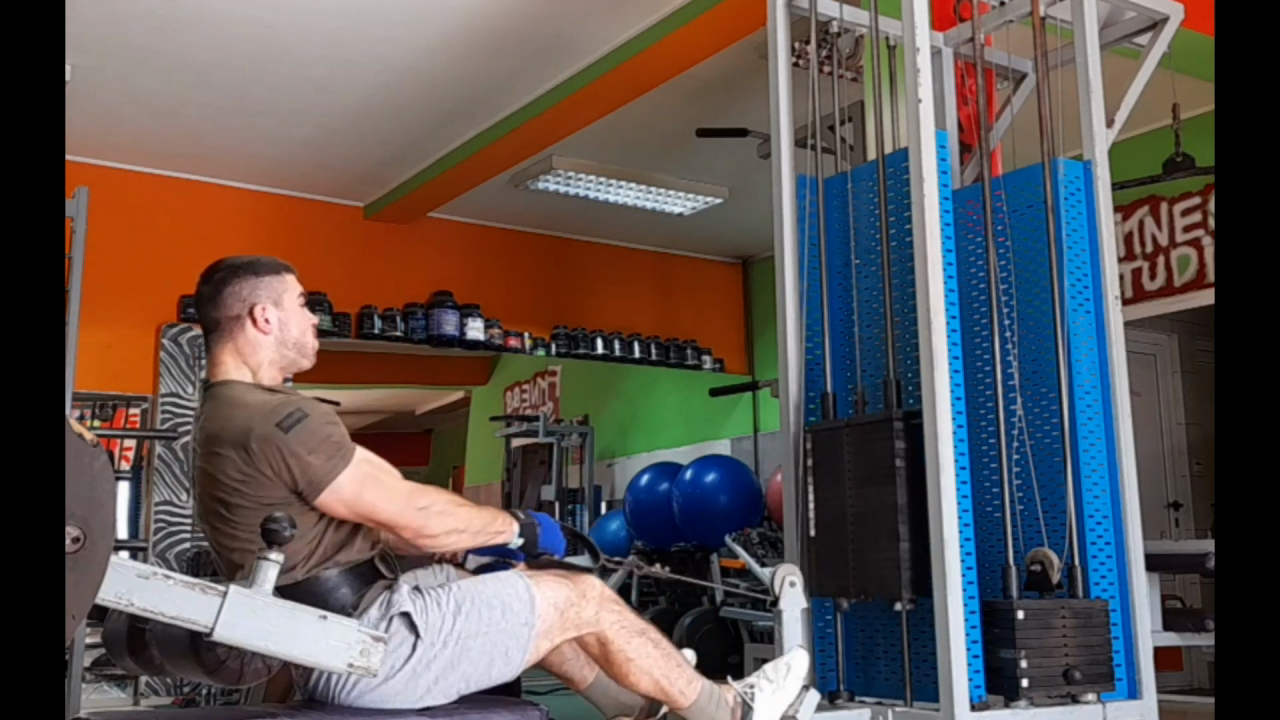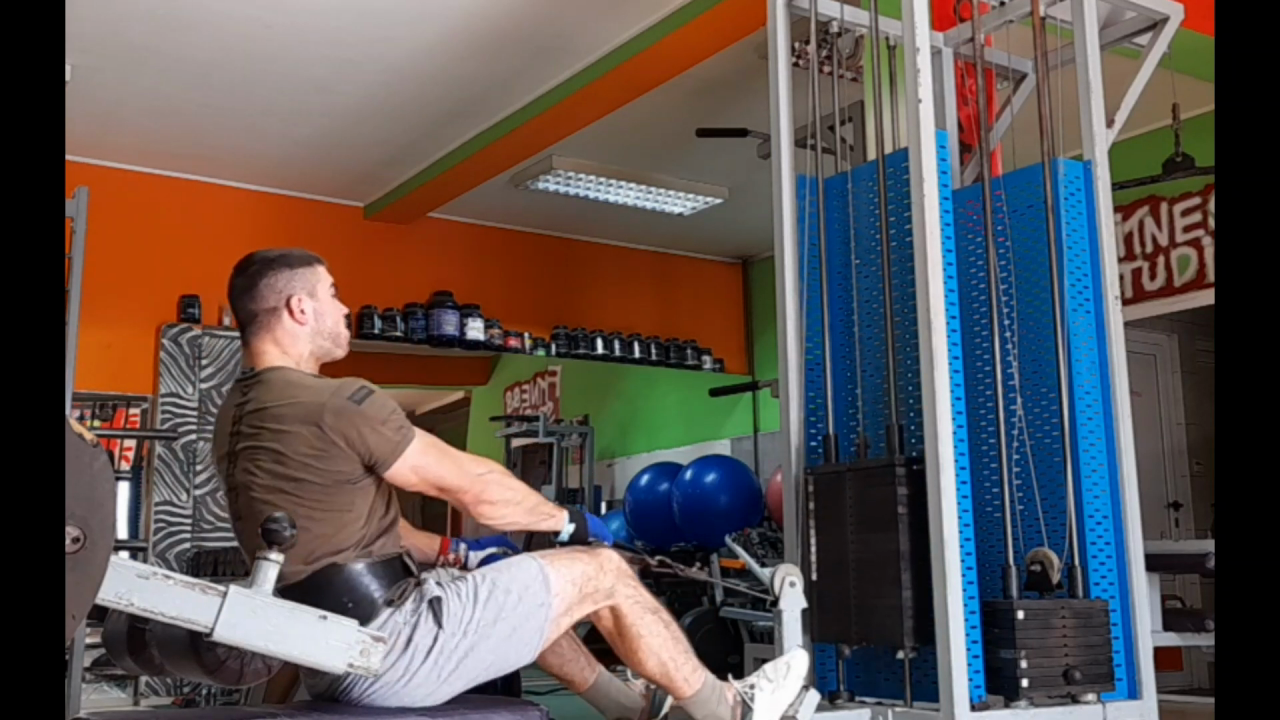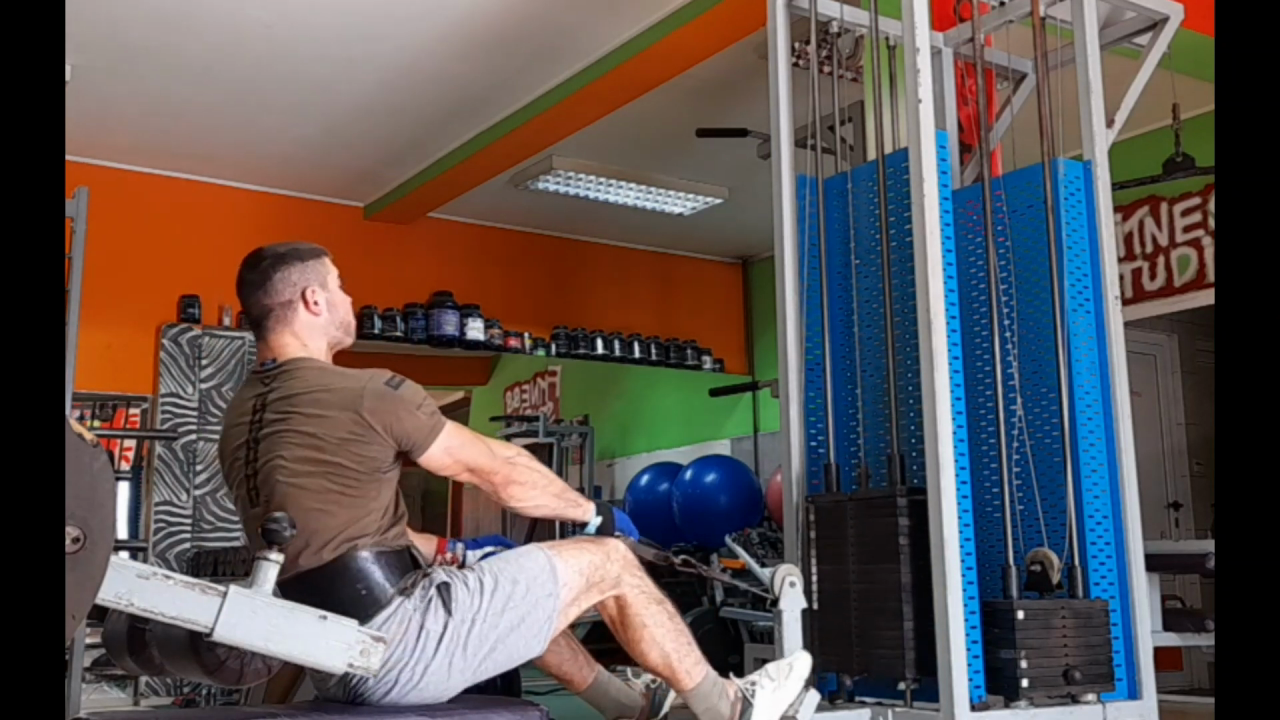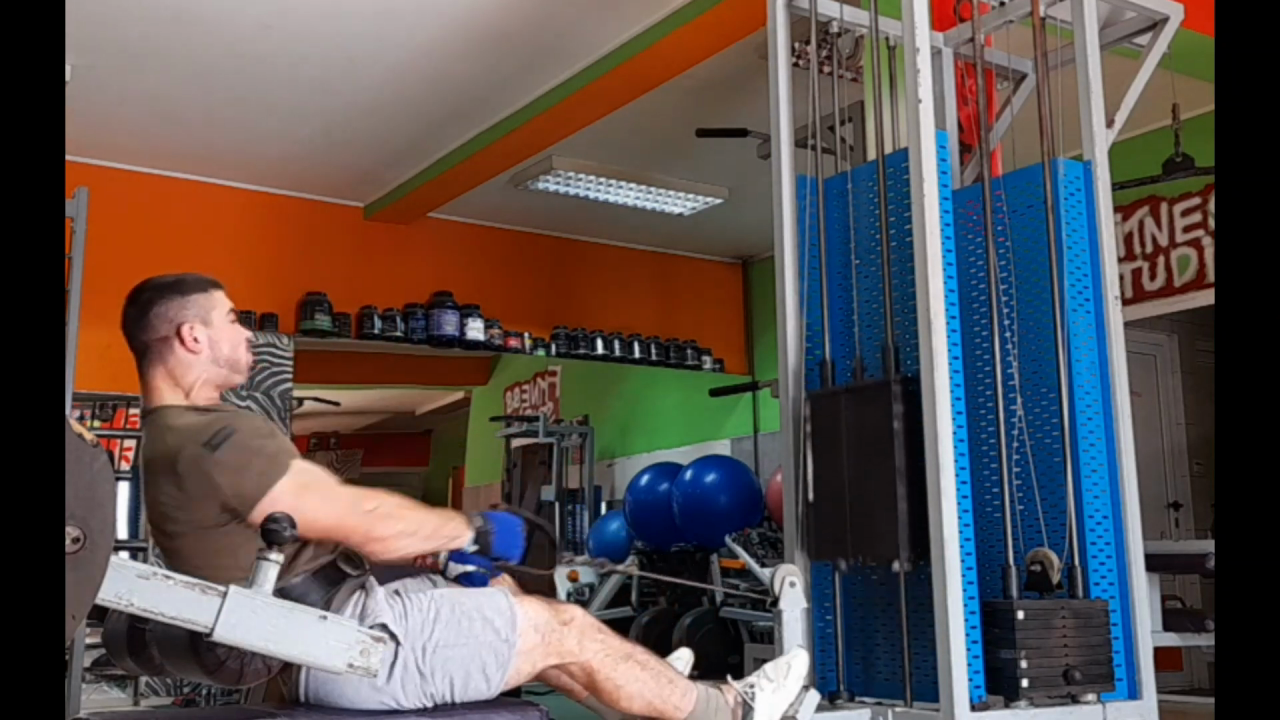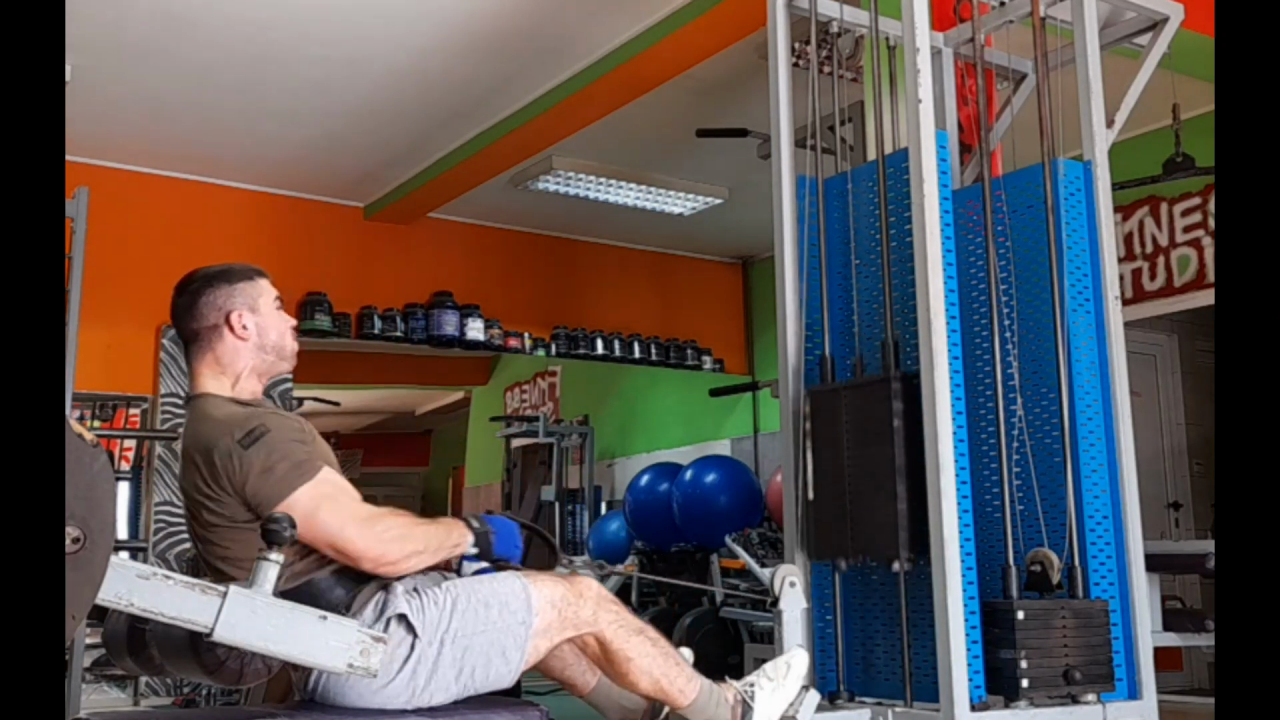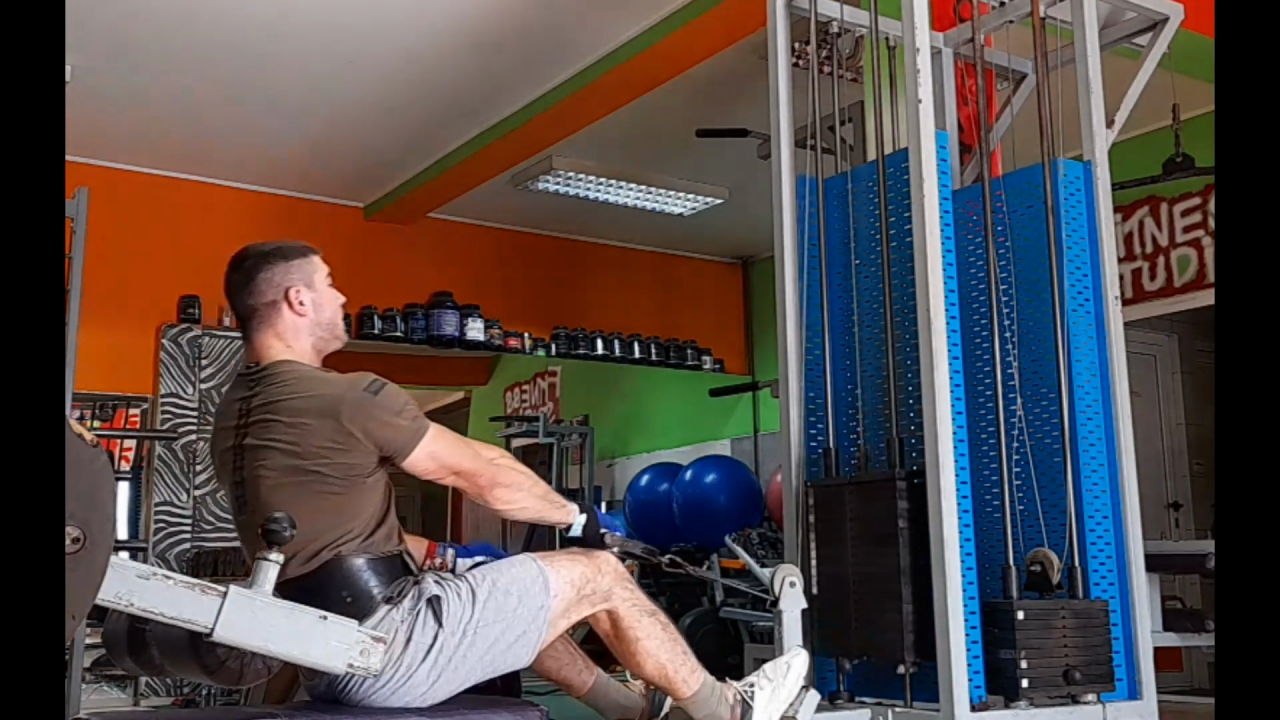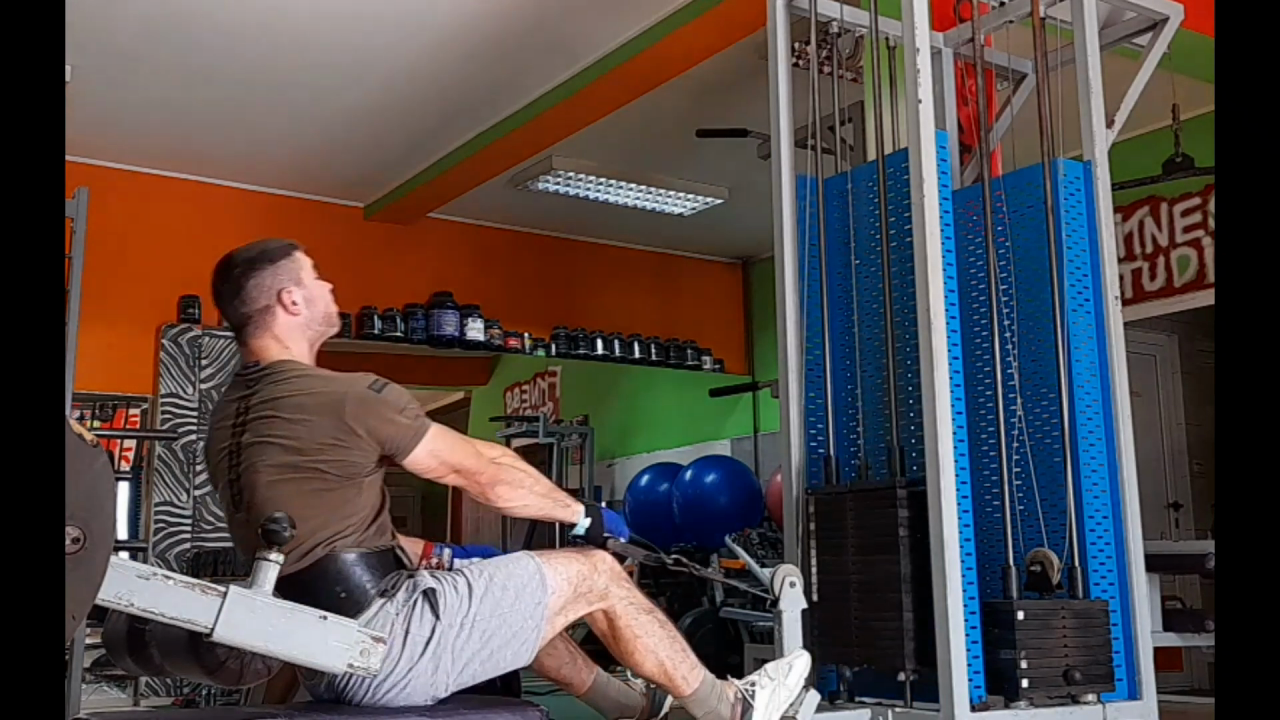
dt=0.4s
person 1, frame 1
left shoulder: (236, 412)
right shoulder: (273, 421)
left elbow: (376, 508)
right elbow: (415, 517)
left wrist: (483, 538)
right wrist: (517, 526)
left knee: (513, 584)
right knee: (583, 599)
person 1, frame 2
left shoulder: (241, 415)
right shoulder: (337, 404)
right elbow: (472, 486)
left wrist: (453, 552)
right wrist: (568, 521)
right hip: (387, 648)
left knee: (516, 584)
right knee: (600, 572)
person 1, frame 3
left shoulder: (243, 417)
right shoulder: (367, 393)
right elbow: (500, 471)
left wrist: (448, 552)
right wrist: (596, 514)
right hip: (395, 642)
left knee: (515, 585)
right knee: (607, 561)
person 1, frame 4
left shoulder: (181, 437)
right shoulder: (210, 441)
left elbow: (325, 525)
right elbow: (362, 521)
left wrist: (440, 551)
right wrist: (472, 529)
left knee: (495, 596)
right knee: (567, 628)
person 1, frame 5
left shoulder: (228, 424)
right shoulder: (244, 433)
right elbow: (374, 545)
left wrist: (451, 550)
right wrist: (469, 533)
left knee: (514, 595)
right knee: (582, 601)
person 1, frame 6
left shoulder: (237, 412)
right shoulder: (346, 398)
right elbow: (483, 474)
right wrist: (577, 517)
right hip: (389, 645)
left knee: (515, 595)
right knee: (598, 576)
person 1, frame 7
left shoulder: (230, 416)
right shoulder: (346, 398)
right elbow: (485, 472)
right wrist: (582, 515)
right hip: (382, 641)
left knee: (514, 594)
right knee: (595, 575)
